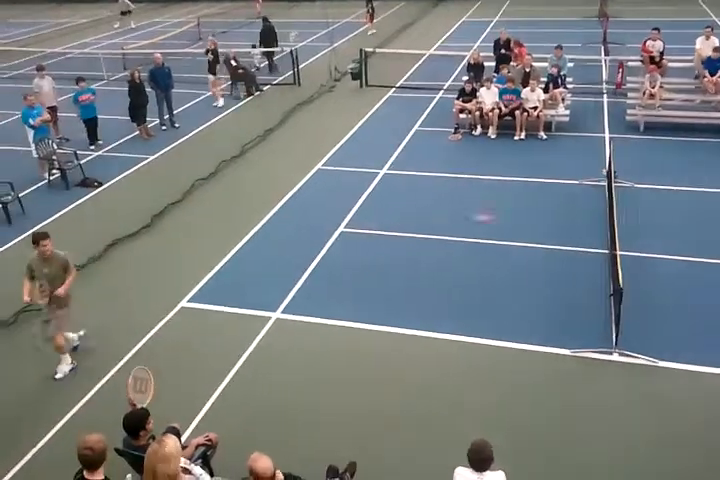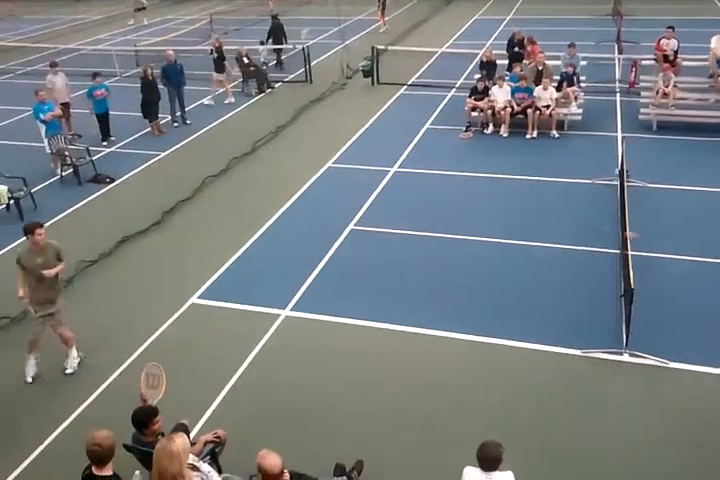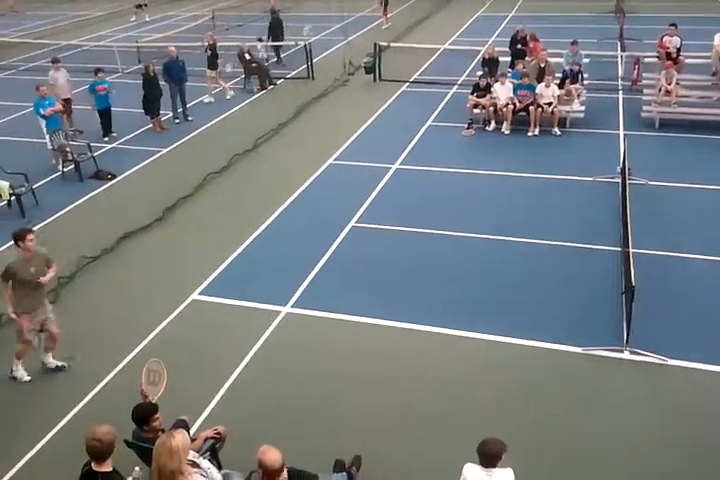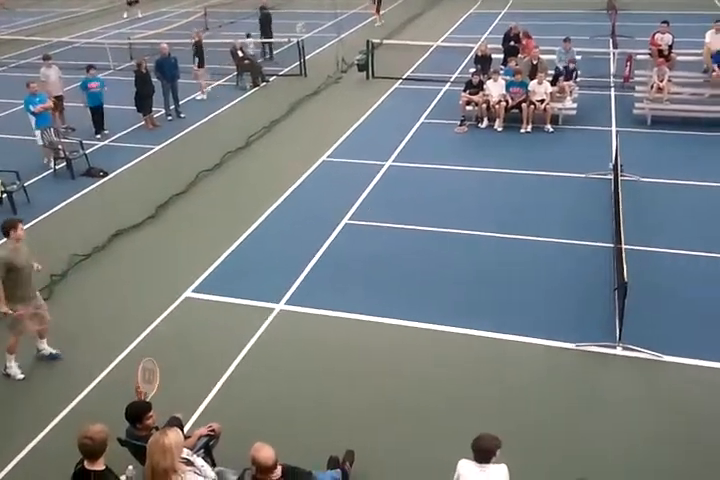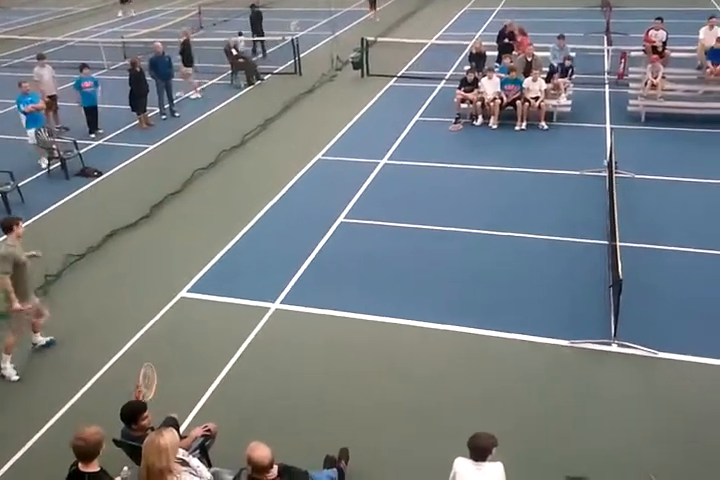
dt=0.2s
person 1, frame 1
left shoulder: (61, 257)
right shoulder: (32, 263)
left elbow: (73, 272)
right elbow: (28, 279)
left wrist: (65, 287)
right wrist: (26, 295)
left hip: (60, 304)
right hip: (47, 303)
left knee: (56, 338)
right knee: (55, 333)
left ankle: (67, 363)
right ankle: (74, 337)
person 1, frame 2
left shoulder: (53, 247)
right shoulder: (22, 255)
left elbow: (64, 262)
left wrist: (54, 271)
right wrist: (21, 289)
left hip: (54, 299)
right hip: (36, 301)
left knee: (61, 331)
right knee: (34, 337)
left ankle: (74, 356)
right ankle: (31, 361)
person 1, frame 3
left shoulder: (41, 254)
right shoulder: (12, 265)
left elbow: (53, 266)
right elbow: (4, 283)
left wrist: (48, 277)
right wrist: (9, 307)
left hip: (42, 304)
right hip: (24, 310)
left knee: (54, 332)
right knee: (26, 342)
left ankle: (47, 360)
right ankle: (16, 369)
person 1, frame 4
left shoulder: (21, 246)
left wrist: (33, 265)
left hip: (32, 295)
right hip: (17, 302)
left knee: (44, 319)
right knee: (16, 334)
left ankle: (43, 349)
person 1, frame 5
left shoulder: (14, 245)
left wrist: (29, 255)
right wrist: (14, 301)
left hip: (27, 294)
right hip: (18, 299)
left knee: (39, 314)
right knee: (14, 332)
left ankle: (37, 340)
